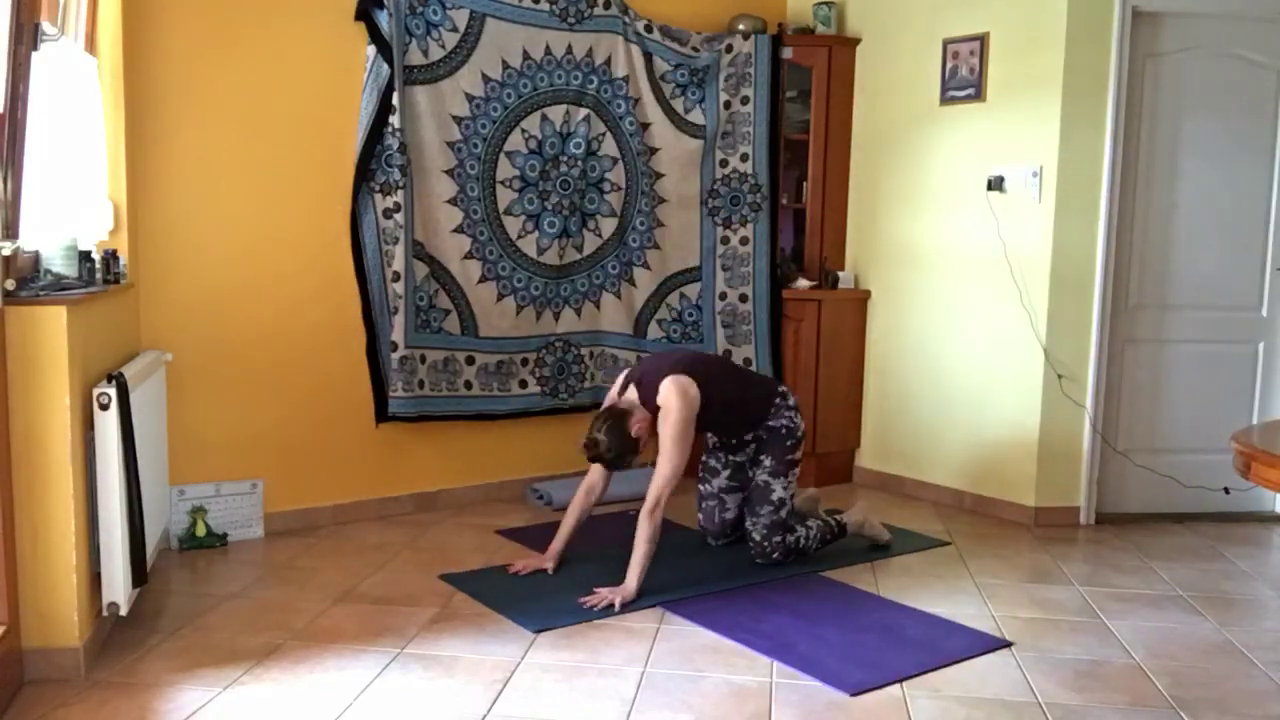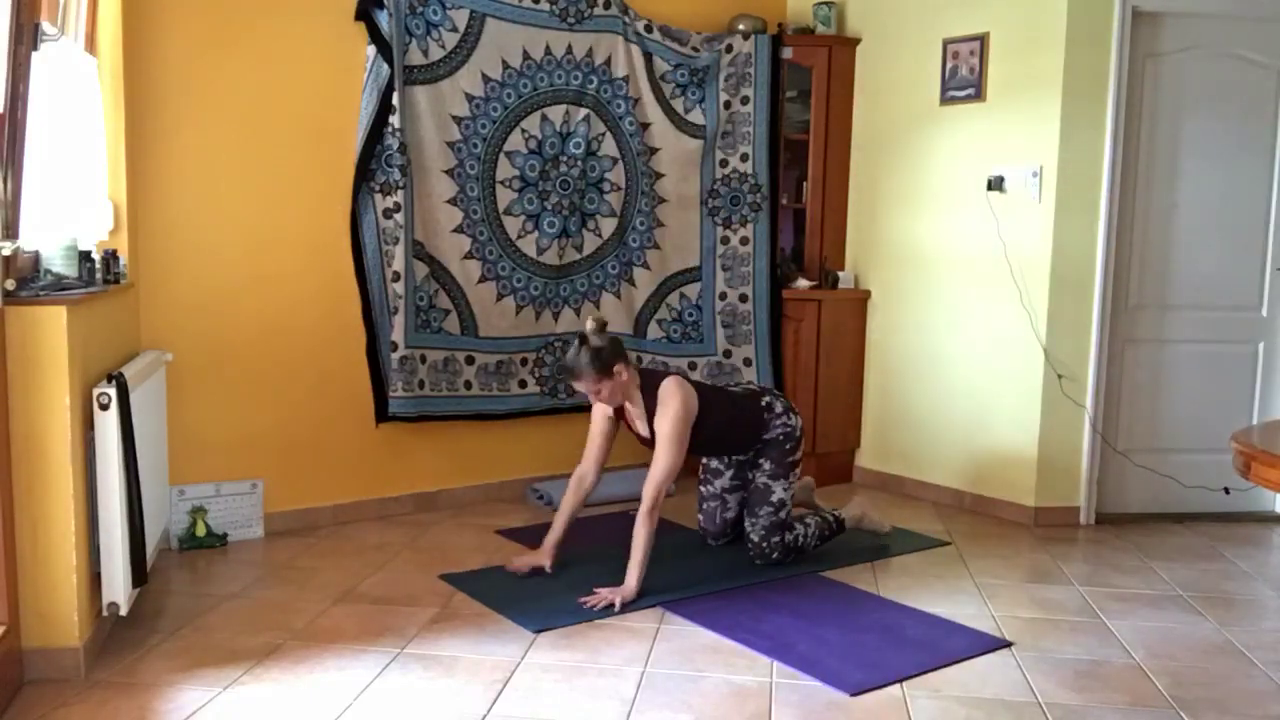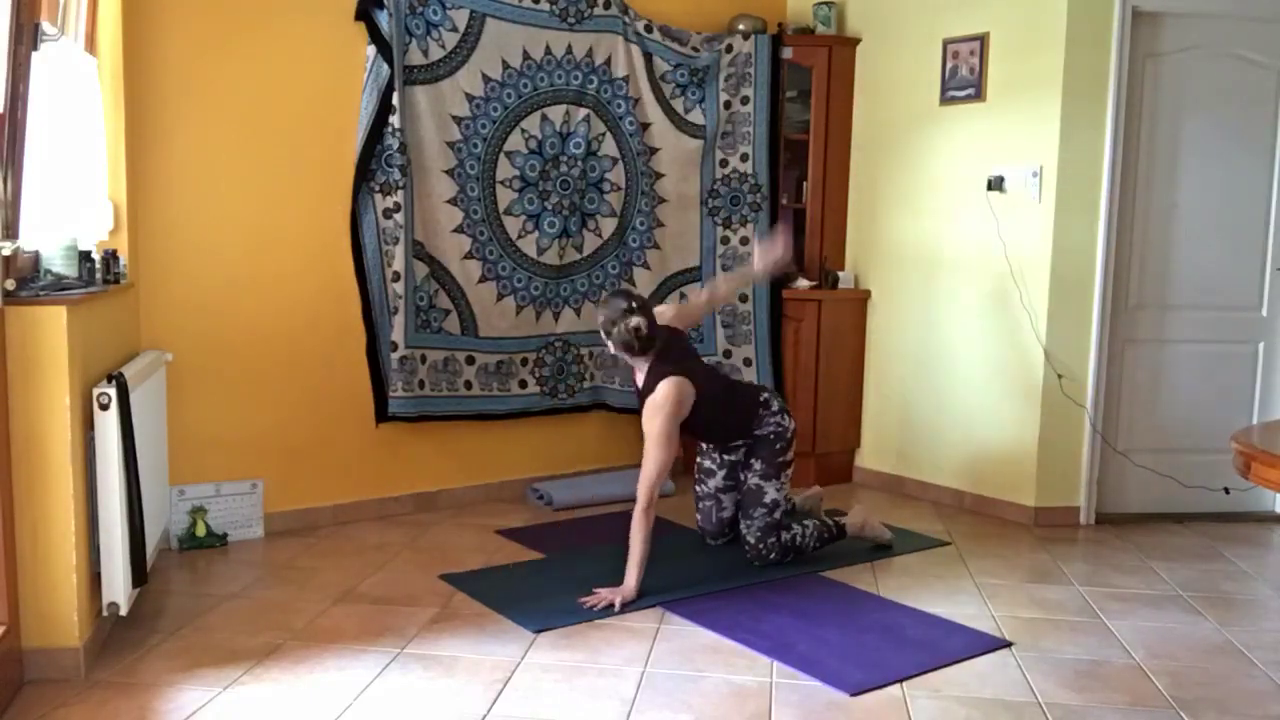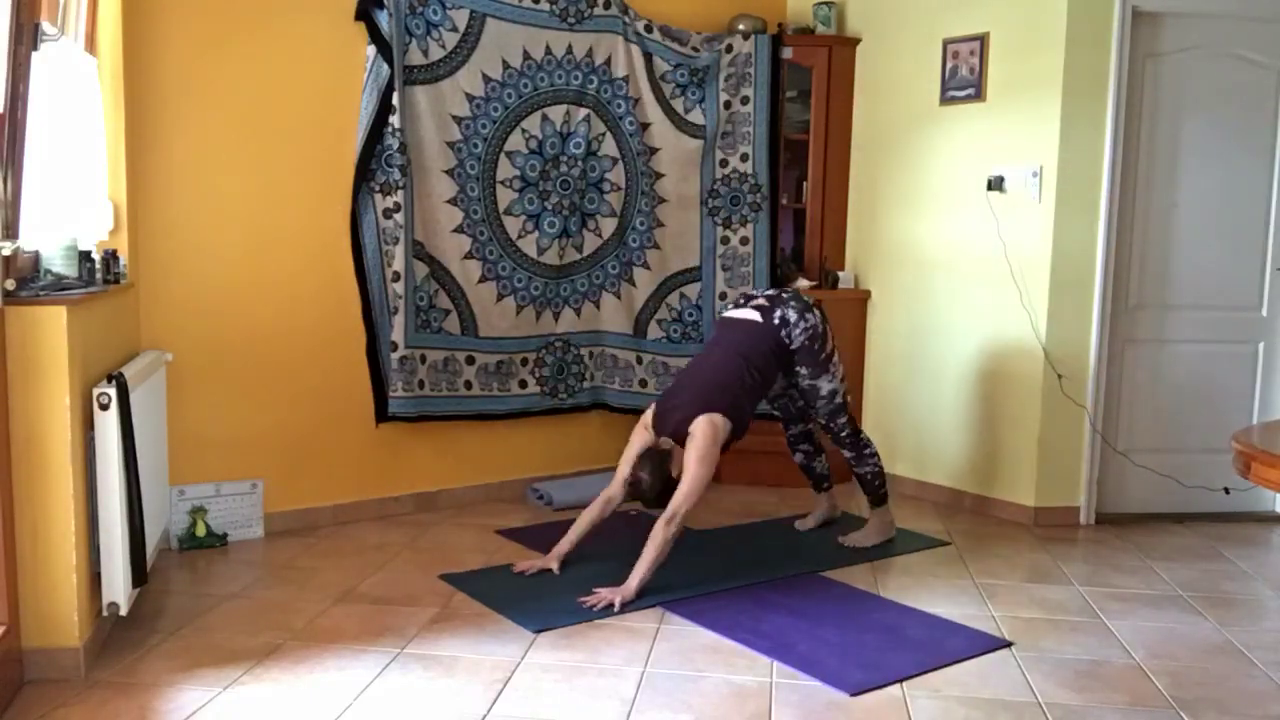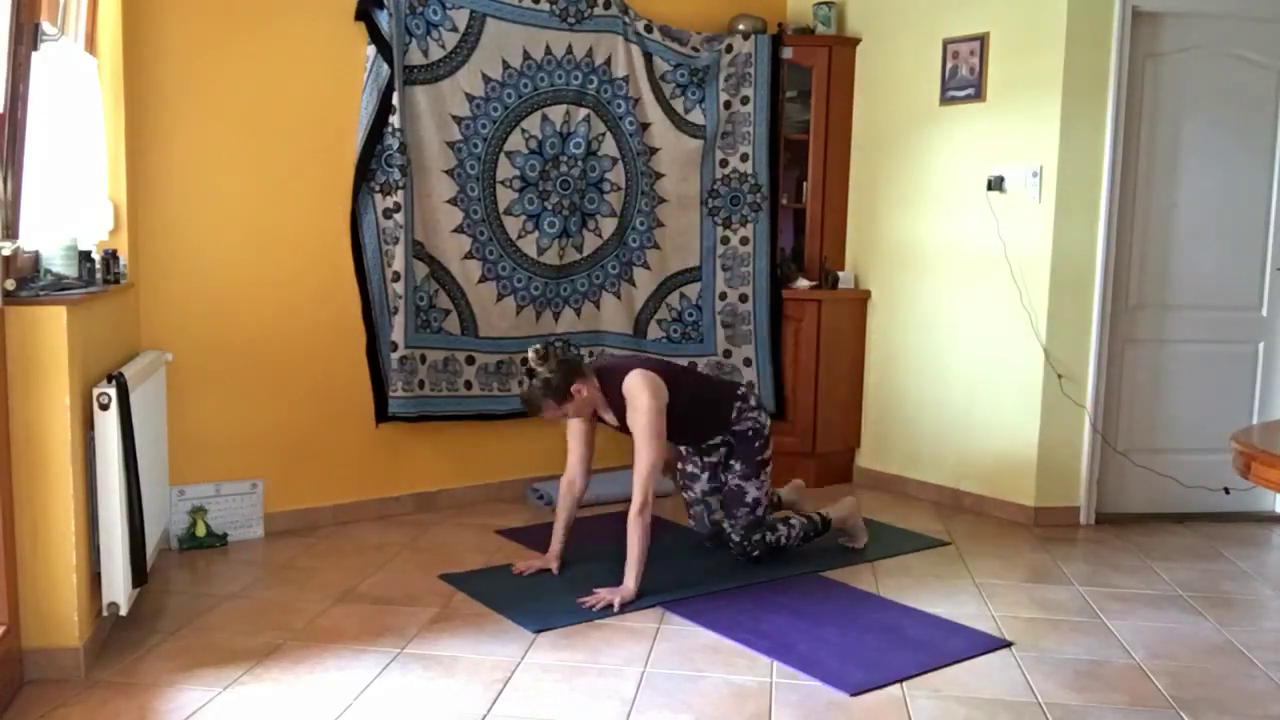
dt=0.2s
person 1, frame 1
left shoulder: (673, 397)
right shoulder: (621, 397)
left elbow: (655, 502)
right elbow: (593, 482)
left wrist: (629, 586)
right wrist: (551, 553)
left hip: (773, 420)
right hip: (728, 430)
left knee: (768, 546)
right knee: (716, 531)
left ankle: (850, 521)
right ankle: (794, 503)
person 1, frame 2
left shoulder: (670, 396)
right shoulder: (611, 397)
left elbow: (651, 501)
right elbow: (584, 475)
left wrist: (629, 586)
right wrist: (548, 548)
left hip: (771, 426)
right hip: (727, 446)
left knee: (766, 545)
right knee: (714, 531)
left ankle: (846, 516)
right ankle: (792, 493)
person 1, frame 3
left shoulder: (663, 398)
left elbow: (646, 501)
right elbow: (705, 297)
left wrist: (629, 586)
right wrist: (761, 264)
left hip: (762, 429)
right hip: (725, 439)
left knee: (762, 548)
right knee: (715, 531)
left ankle: (852, 524)
right ankle: (799, 505)
person 1, frame 4
left shoulder: (704, 432)
right shoulder: (653, 425)
left elbow: (674, 518)
right elbow: (612, 494)
left wrist: (631, 587)
right wrist: (556, 553)
left ankle: (881, 516)
right ankle: (826, 497)
person 1, frame 5
left shoulder: (638, 389)
right shoulder: (582, 391)
left elbow: (641, 500)
right elbow: (574, 476)
left wrist: (629, 586)
right wrist: (553, 552)
left hip: (738, 420)
right hip: (695, 435)
left knee: (747, 543)
right knee: (712, 530)
left ankle: (838, 516)
right ankle: (782, 498)
